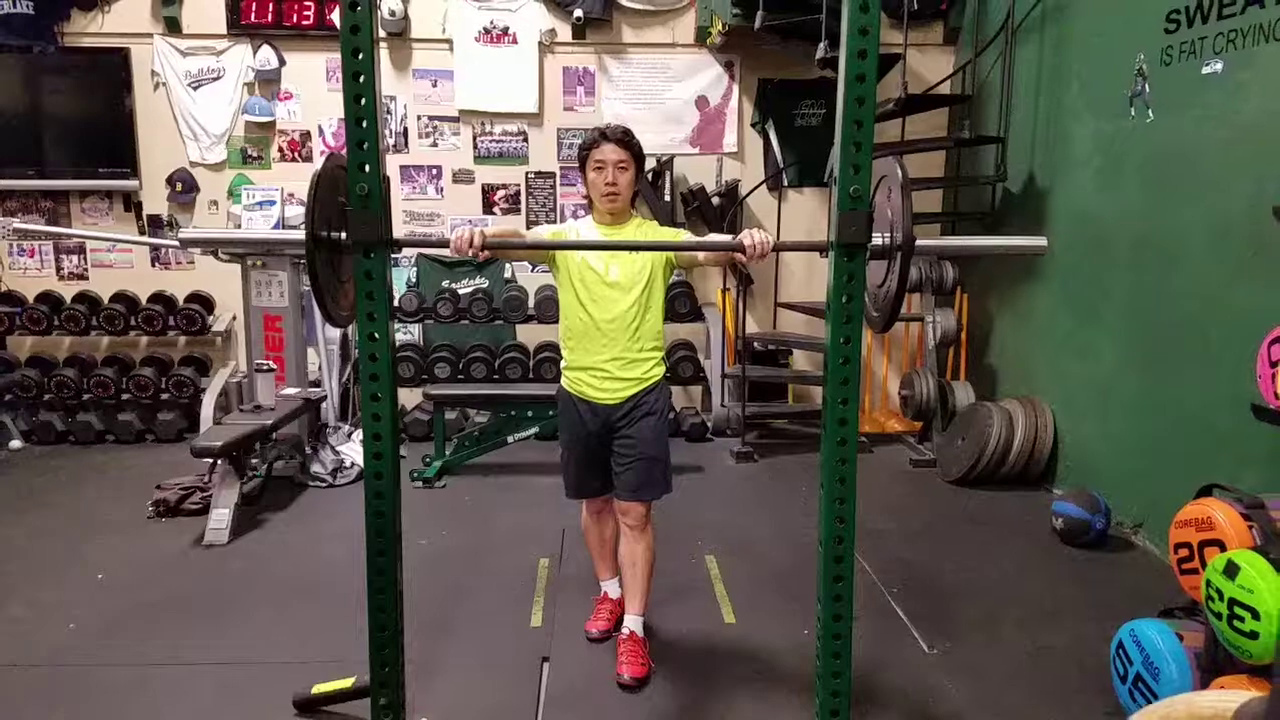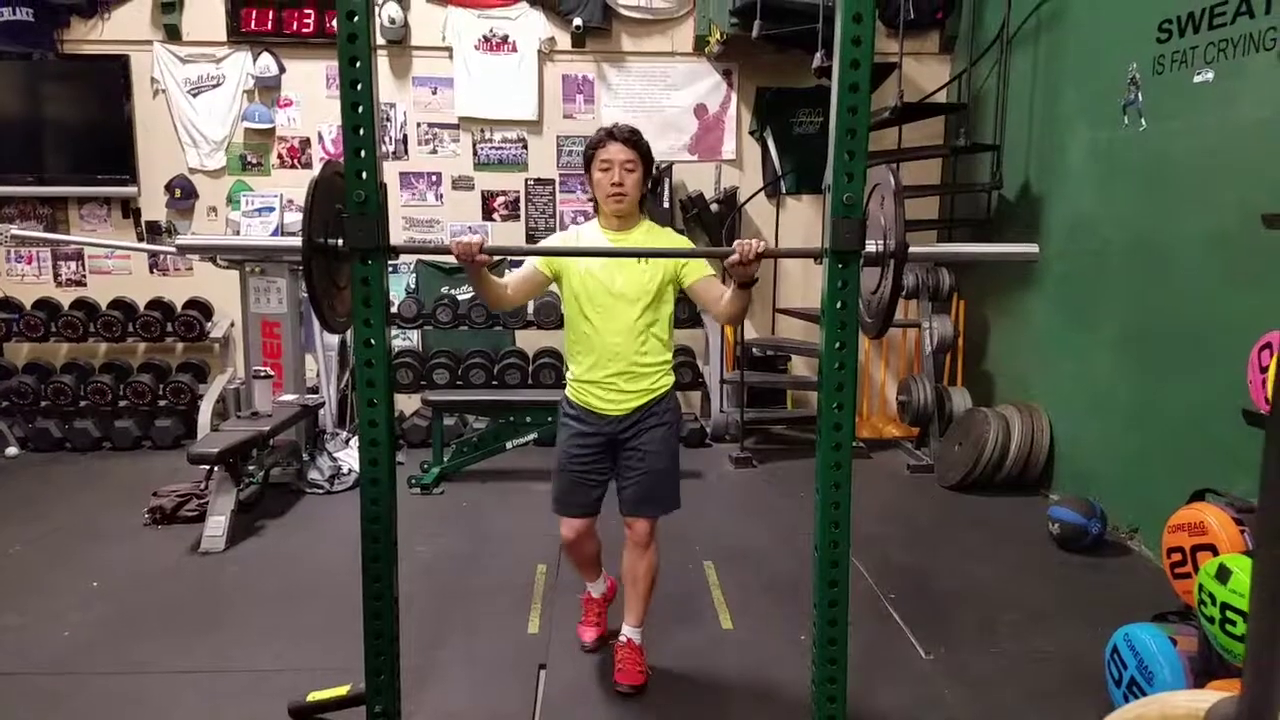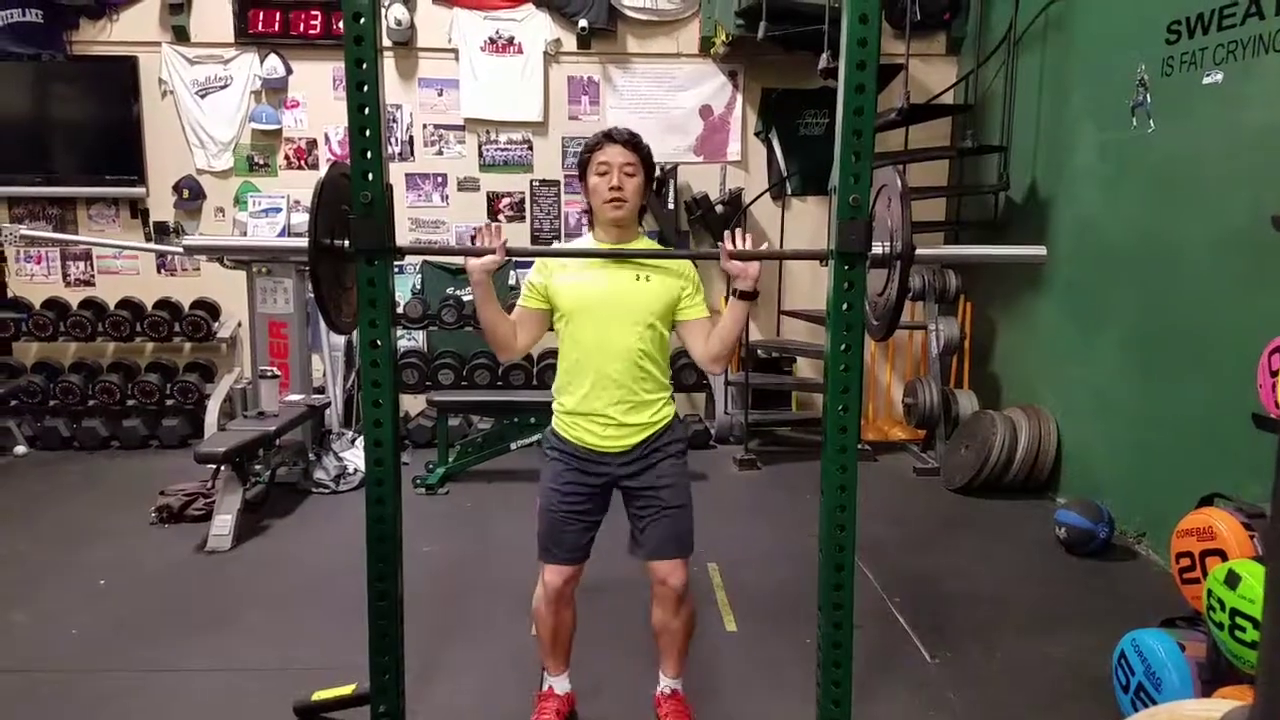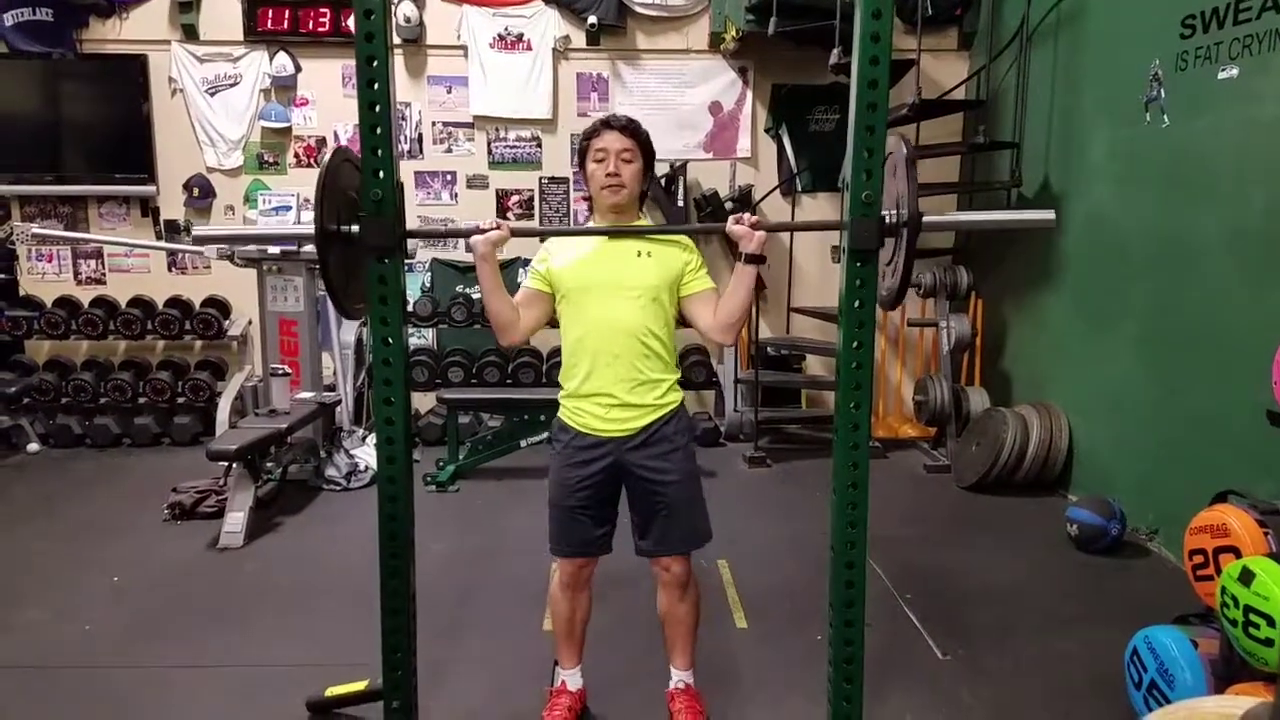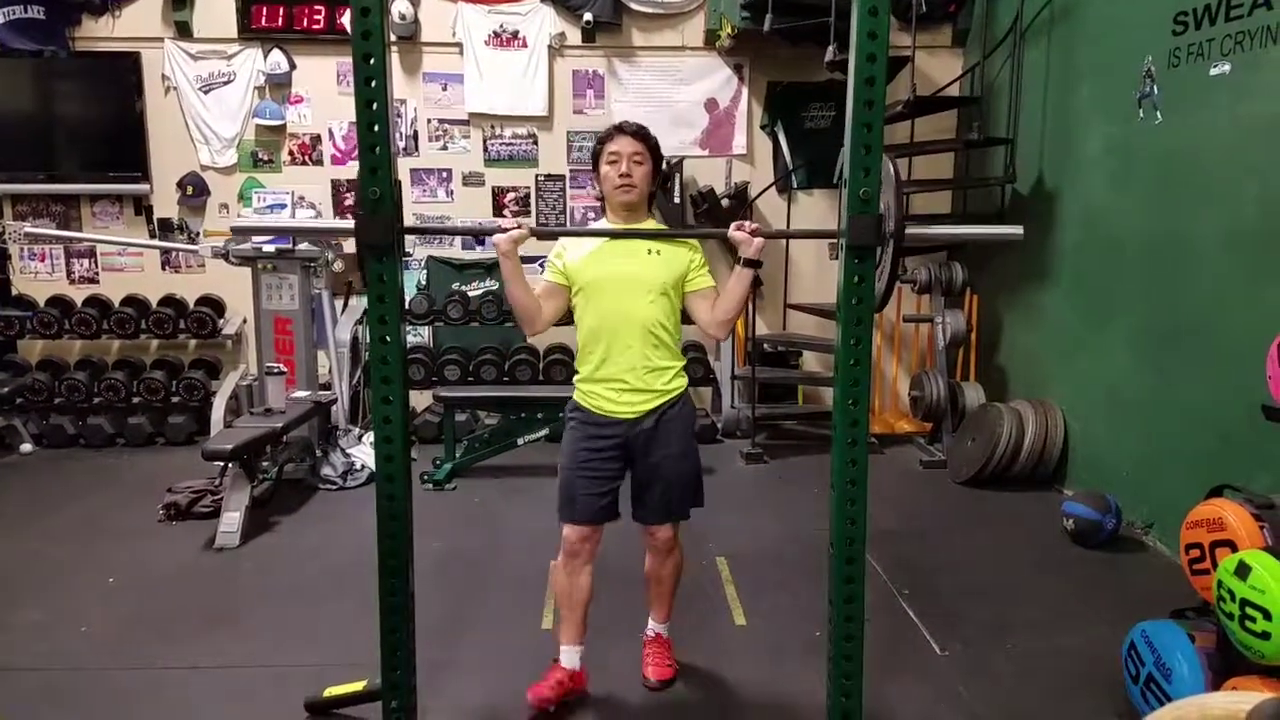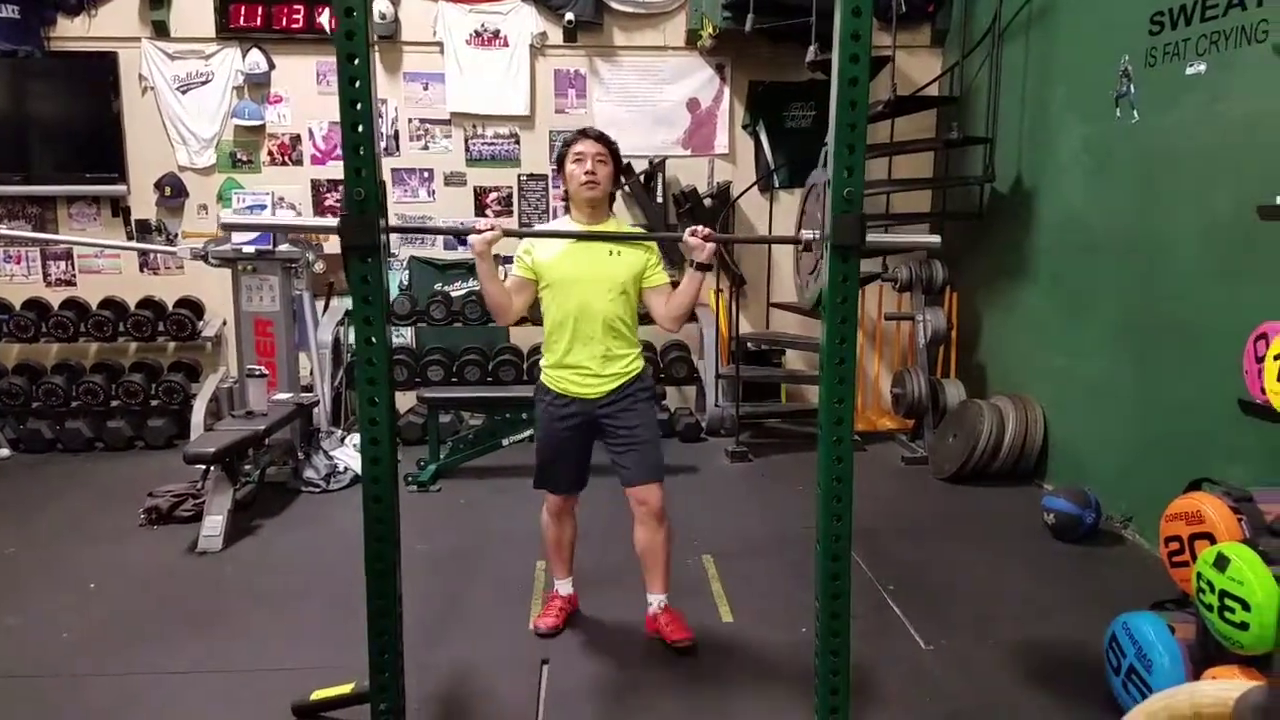
dt=0.7s
person 1, frame 1
left shoulder: (660, 236)
right shoulder: (564, 236)
left elbow: (707, 251)
right elbow: (514, 240)
left wrist: (742, 243)
right wrist: (482, 237)
left hip: (641, 395)
right hip: (581, 394)
left knee: (634, 512)
right knee: (596, 503)
left ankle: (634, 628)
right ankle: (610, 593)
person 1, frame 2
left shoulder: (671, 246)
right shoulder: (566, 245)
left elbow: (725, 311)
right elbow: (505, 297)
left wrist: (743, 279)
right wrist: (475, 268)
left hip: (650, 410)
right hip: (584, 408)
left knee: (640, 529)
right knee: (573, 530)
left ankle: (631, 638)
right ankle: (598, 589)
person 1, frame 3
left shoulder: (675, 268)
right shoulder: (554, 265)
left elbow: (714, 358)
right elbow: (508, 347)
left wrist: (743, 291)
right wrist: (481, 283)
left hip: (654, 444)
right hip: (574, 445)
left knee: (673, 580)
right knee: (555, 582)
person 1, frame 4
left shoulder: (677, 248)
right shoulder: (557, 251)
left elbow: (722, 329)
right elbow: (511, 331)
left wrist: (749, 257)
right wrist: (485, 260)
left hip: (659, 429)
right hip: (580, 432)
left knee: (673, 569)
right knee: (572, 570)
person 1, frame 5
left shoulder: (682, 246)
right shoulder: (571, 246)
left elbow: (717, 325)
right elbow: (533, 322)
left wrist: (747, 262)
right wrist: (508, 260)
left hip: (664, 411)
right hip: (593, 411)
left knee: (663, 534)
right knee: (576, 539)
left ankle: (657, 634)
right ankle: (568, 663)
person 1, frame 6
left shoulder: (639, 244)
right shoulder: (538, 242)
left elbow: (671, 317)
right elbow: (505, 313)
left wrist: (699, 264)
right wrist: (483, 257)
left hip: (625, 389)
right hip: (560, 393)
left knee: (648, 500)
right knee: (558, 502)
left ankle: (659, 607)
right ankle: (563, 592)
